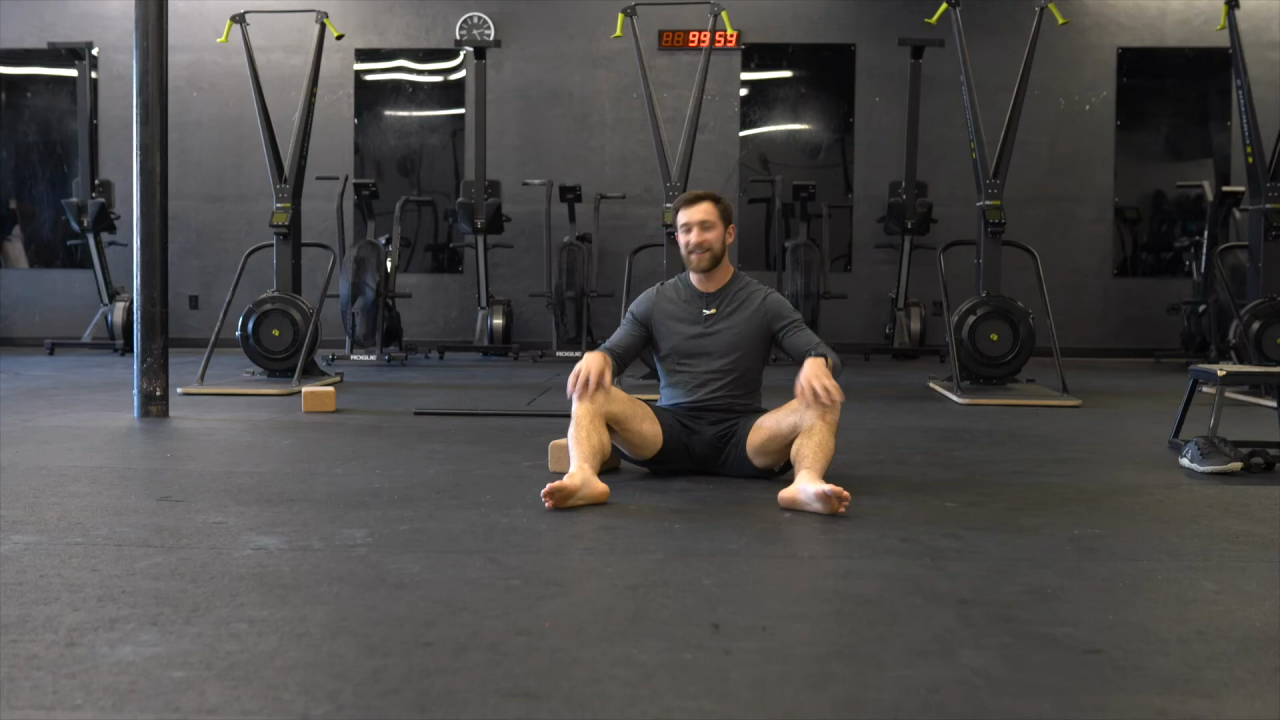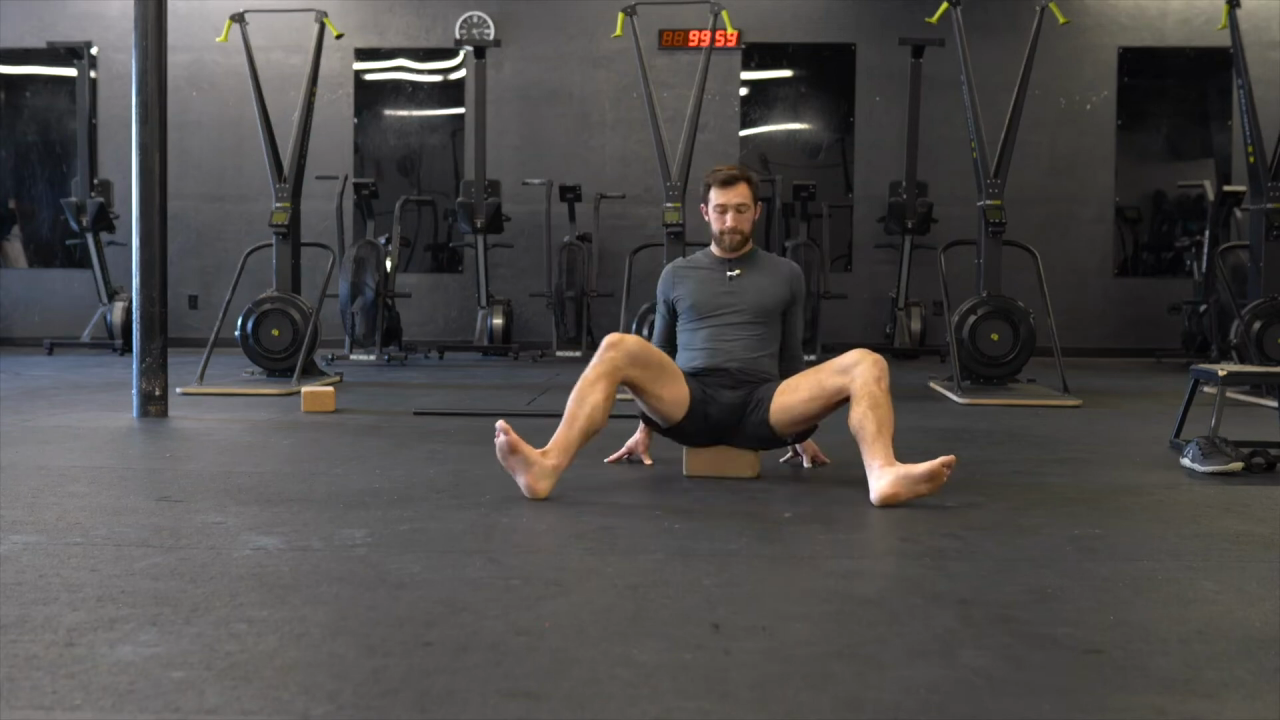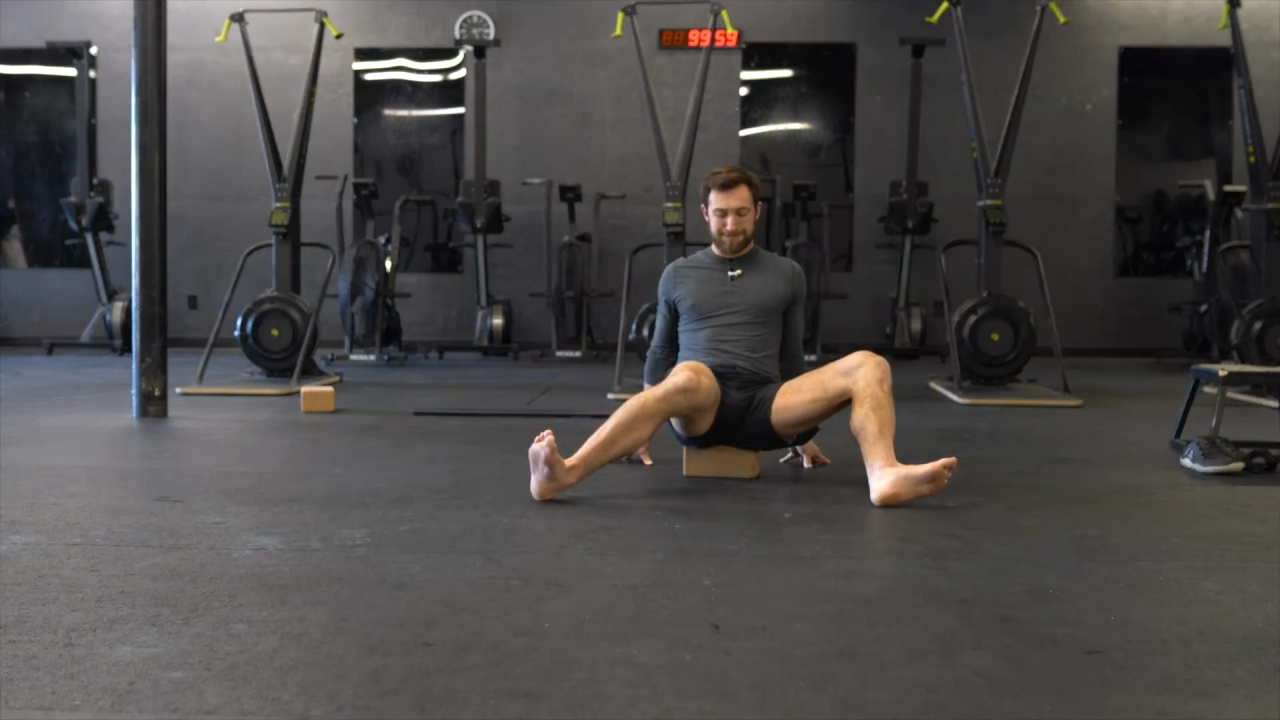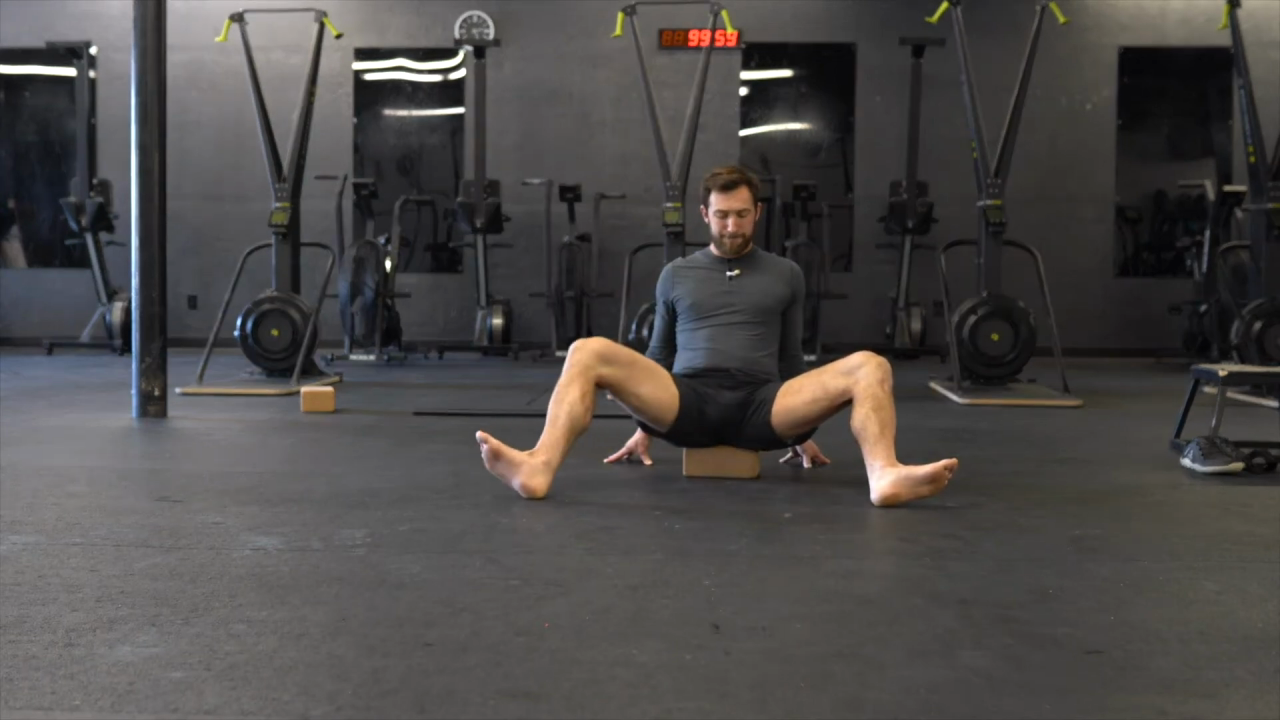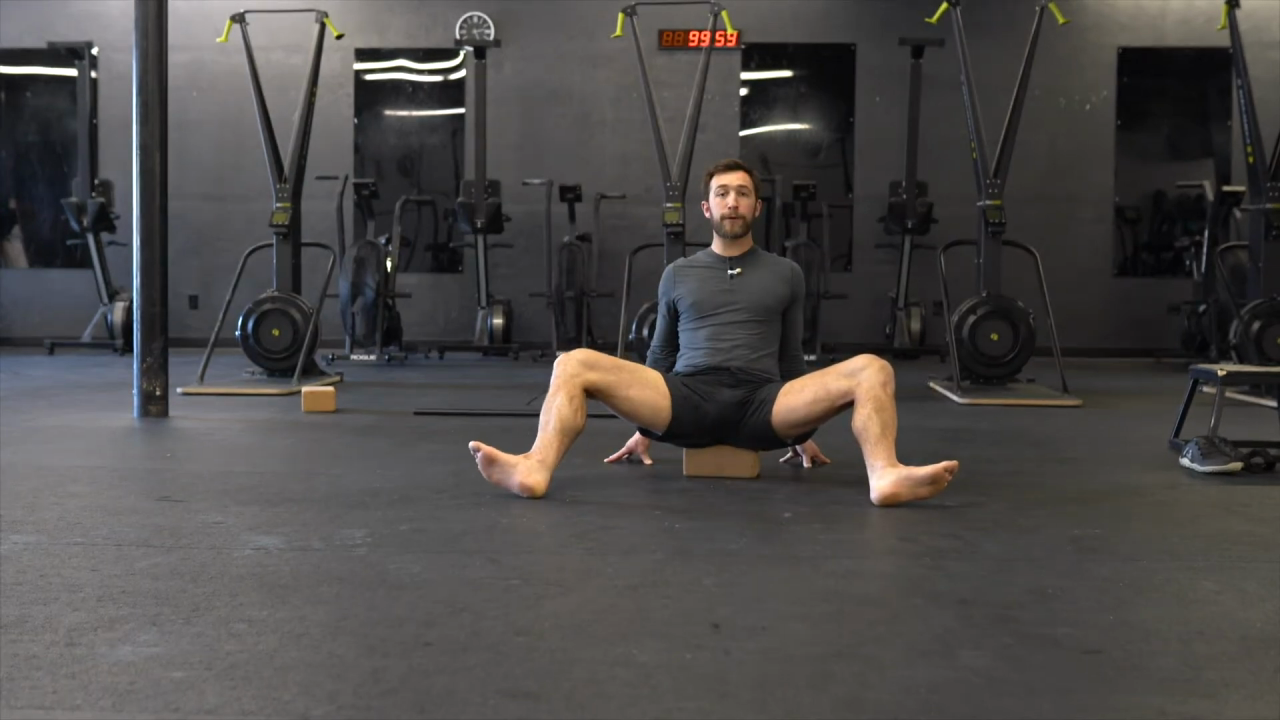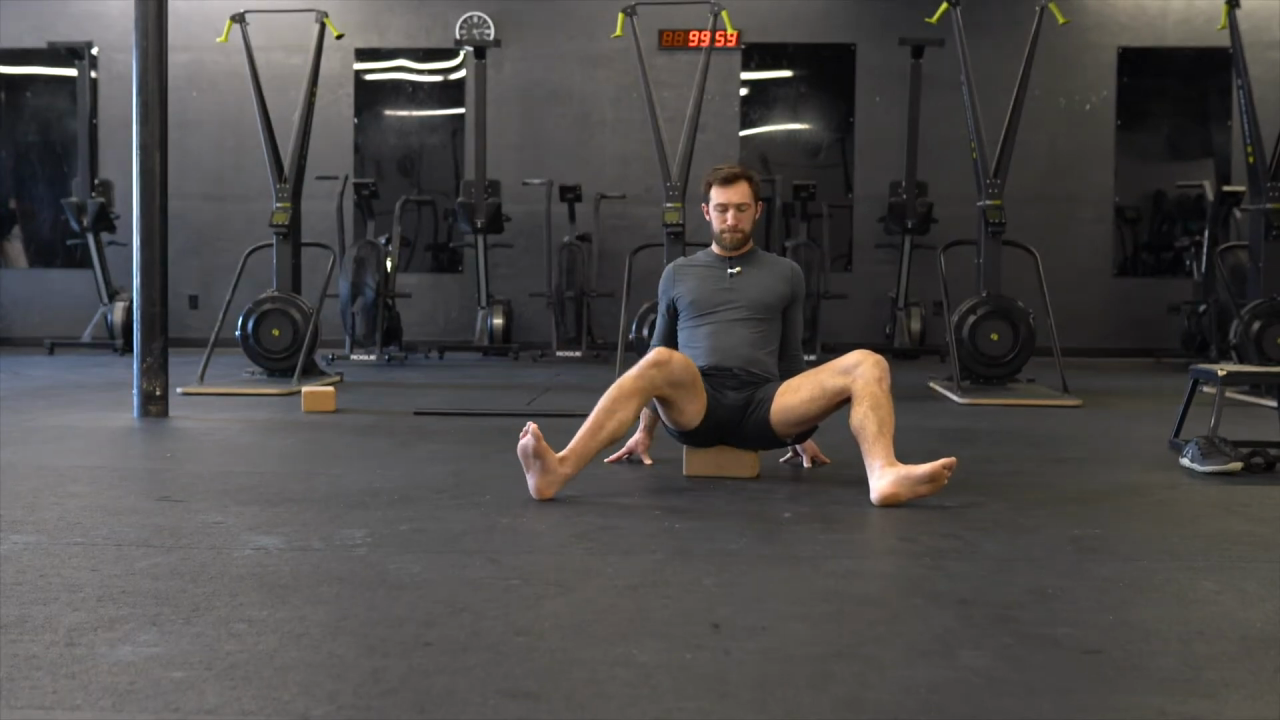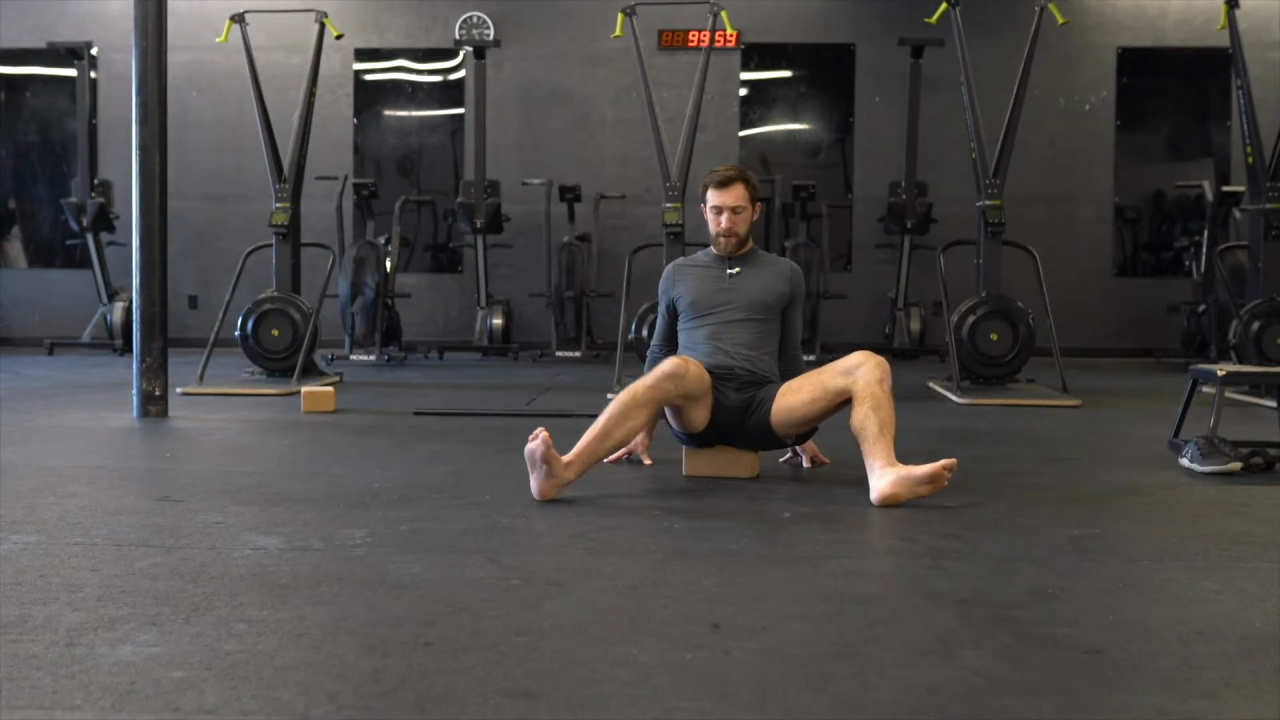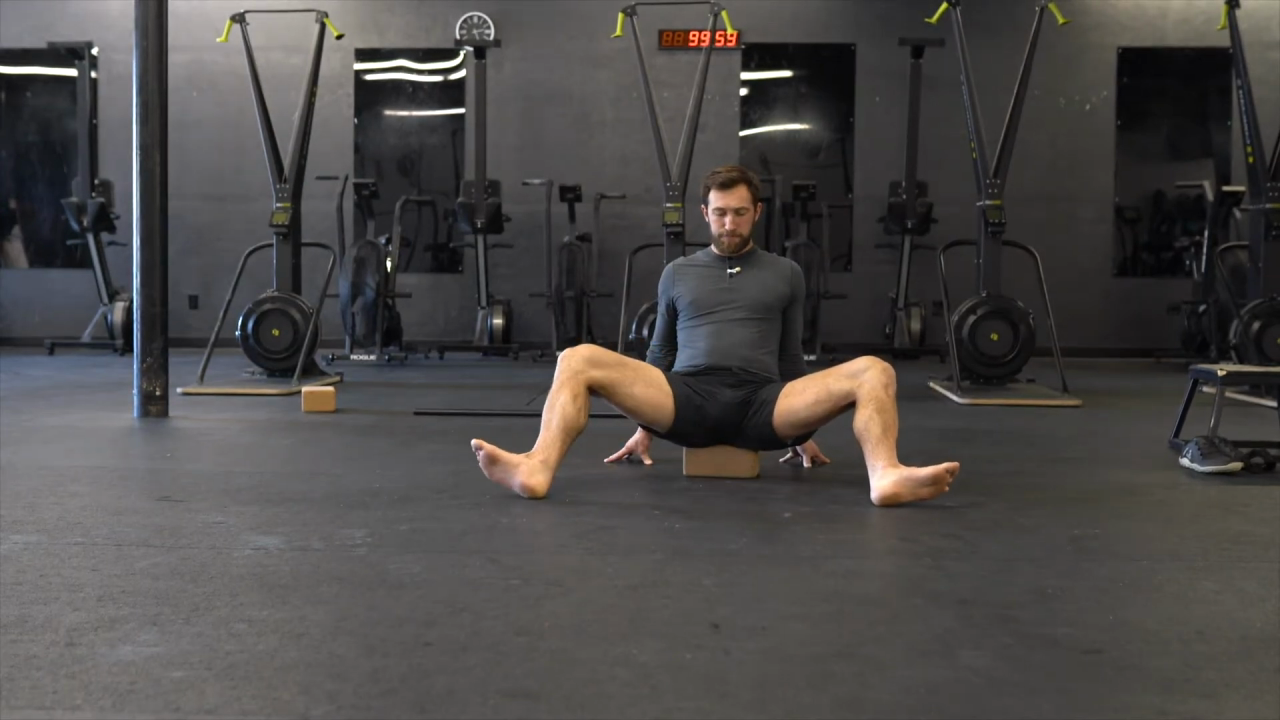
dt=0.7s
person 1, frame 1
left shoulder: (765, 304)
right shoulder: (654, 303)
left elbow: (823, 355)
right elbow: (613, 354)
left wrist: (816, 361)
right wrist: (594, 358)
left hip: (739, 436)
right hip: (672, 433)
left knee: (820, 402)
right knee: (592, 393)
left ankle: (806, 485)
right ankle: (583, 478)
person 1, frame 2
left shoulder: (785, 274)
right shoulder: (677, 275)
left elbow: (791, 357)
right elbow: (662, 356)
left wrist: (801, 428)
right wrist: (647, 426)
left hip: (760, 406)
right hip: (692, 405)
left knee: (866, 364)
right knee: (618, 348)
left ankle: (883, 475)
right ankle: (548, 467)
person 1, frame 3
left shoulder: (786, 274)
right shoulder: (678, 275)
right elbow: (661, 355)
left wrist: (801, 431)
right wrist: (646, 429)
left hip: (763, 406)
right hip: (697, 411)
left knee: (869, 367)
right knee: (690, 378)
left ankle: (884, 476)
right ankle: (565, 474)
person 1, frame 4
left shoulder: (785, 275)
right shoulder: (676, 275)
left elbow: (790, 358)
right elbow: (660, 355)
left wrist: (799, 429)
right wrist: (644, 428)
left hip: (758, 406)
right hip: (689, 404)
left knee: (869, 367)
right knee: (589, 352)
left ankle: (885, 475)
right ankle: (540, 467)
person 1, frame 5
left shoulder: (785, 274)
right shoulder: (677, 274)
left elbow: (790, 358)
right elbow: (662, 355)
left wrist: (801, 429)
right wrist: (644, 427)
left hip: (759, 405)
right hip: (689, 401)
left knee: (873, 370)
right knee: (575, 363)
left ankle: (885, 475)
right ankle: (537, 468)
person 1, frame 6
left shoulder: (785, 274)
right shoulder: (678, 274)
right elbow: (664, 357)
left wrist: (800, 428)
right wrist: (646, 427)
left hip: (761, 406)
right hip: (694, 406)
left knee: (867, 365)
right knee: (660, 361)
left ankle: (884, 475)
right ankle: (561, 469)
person 1, frame 7
left shoulder: (784, 274)
right shoulder: (678, 274)
right elbow: (667, 360)
left wrist: (800, 429)
right wrist: (646, 427)
left hip: (762, 406)
right hip: (695, 410)
left knee: (867, 366)
right knee: (674, 369)
left ankle: (884, 475)
right ankle: (564, 472)
person 1, frame 8
left shoulder: (785, 274)
right shoulder: (678, 274)
left elbow: (790, 358)
right elbow: (661, 354)
left wrist: (799, 427)
right wrist: (644, 426)
left hip: (759, 404)
right hip: (691, 400)
left knee: (874, 372)
right knee: (578, 361)
left ankle: (886, 476)
right ankle: (538, 468)
